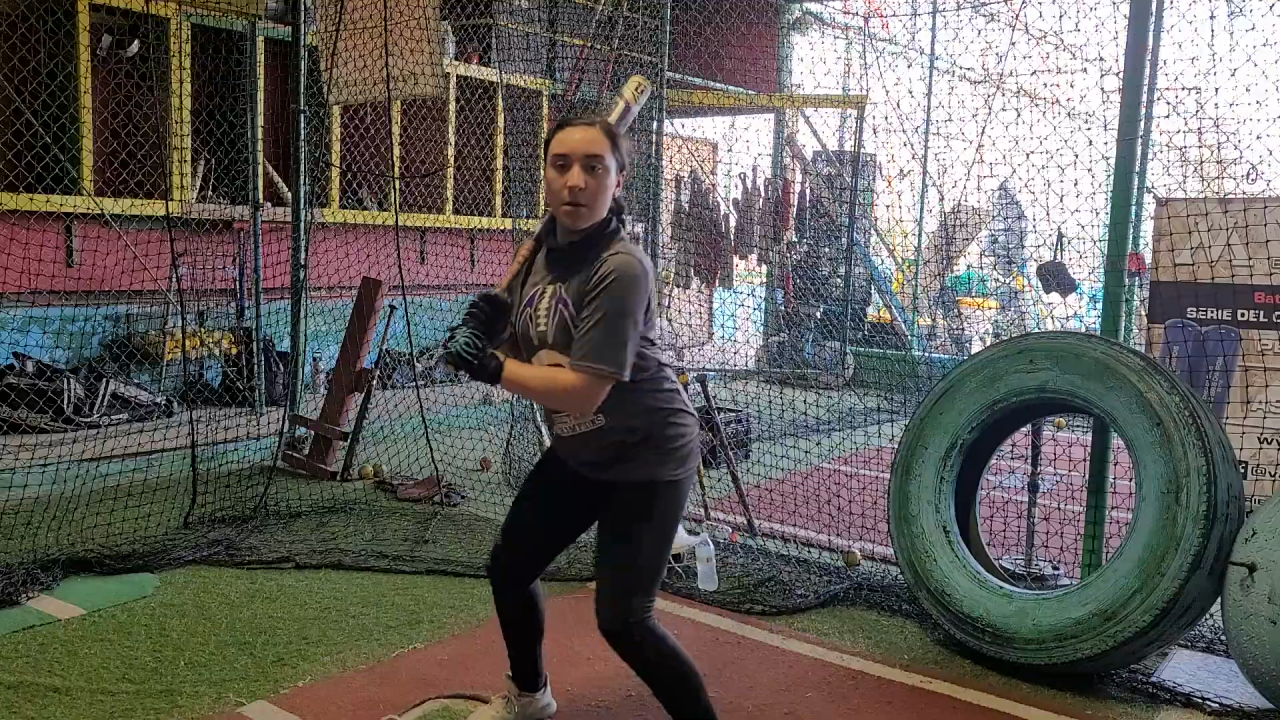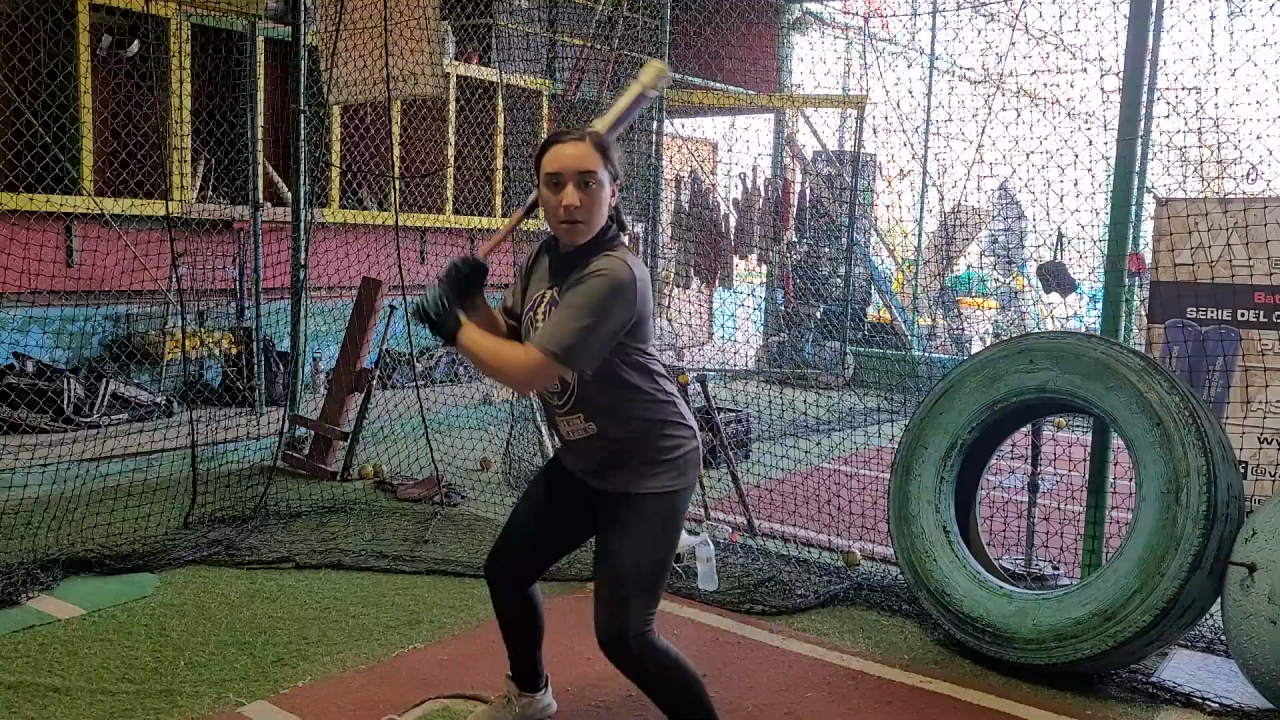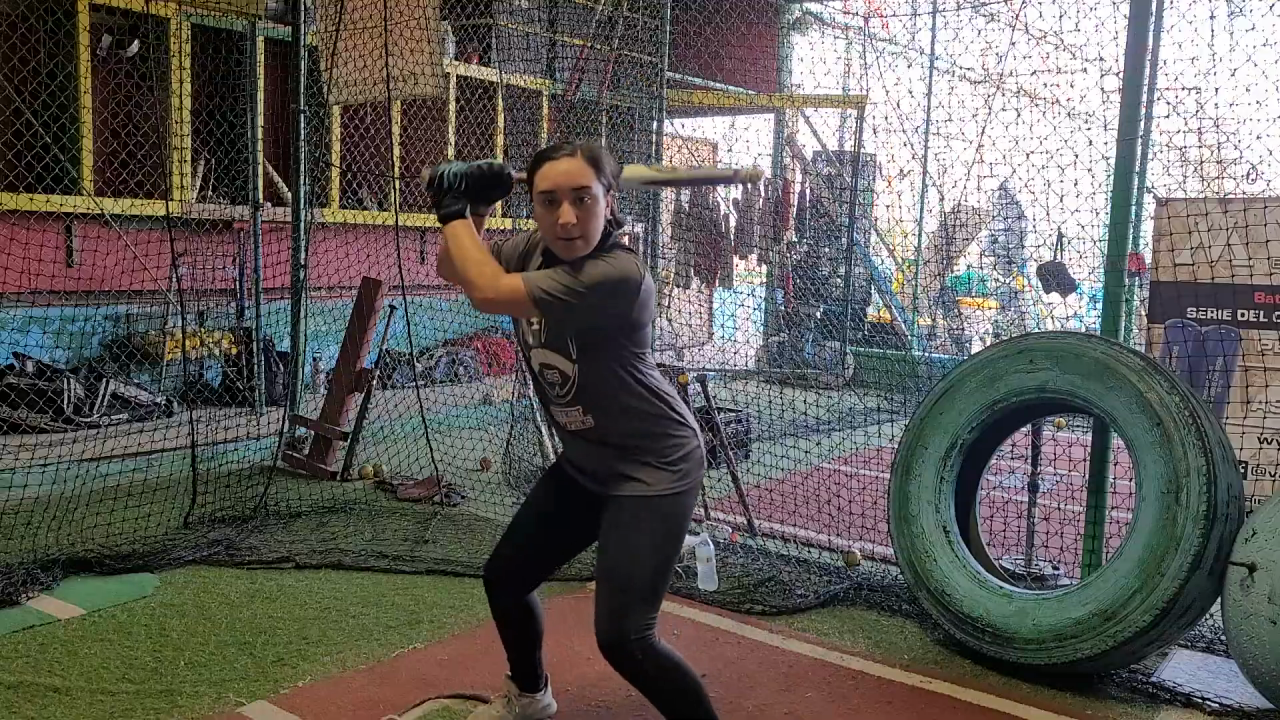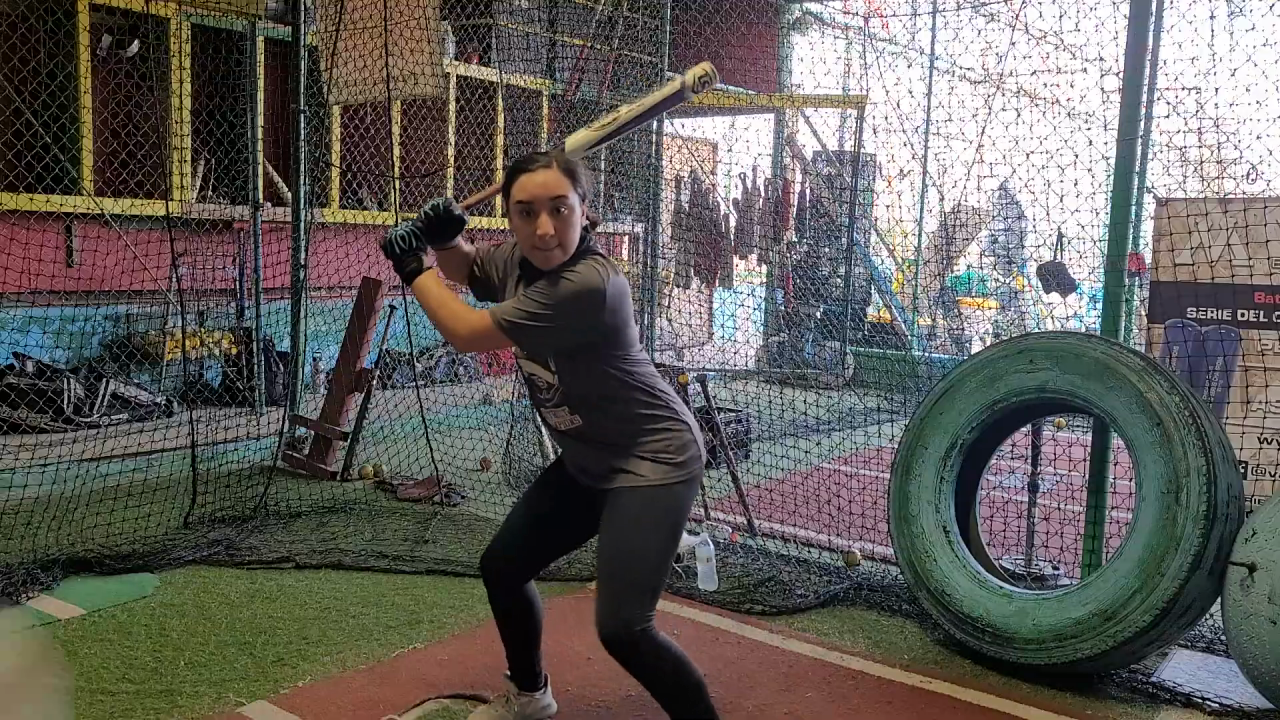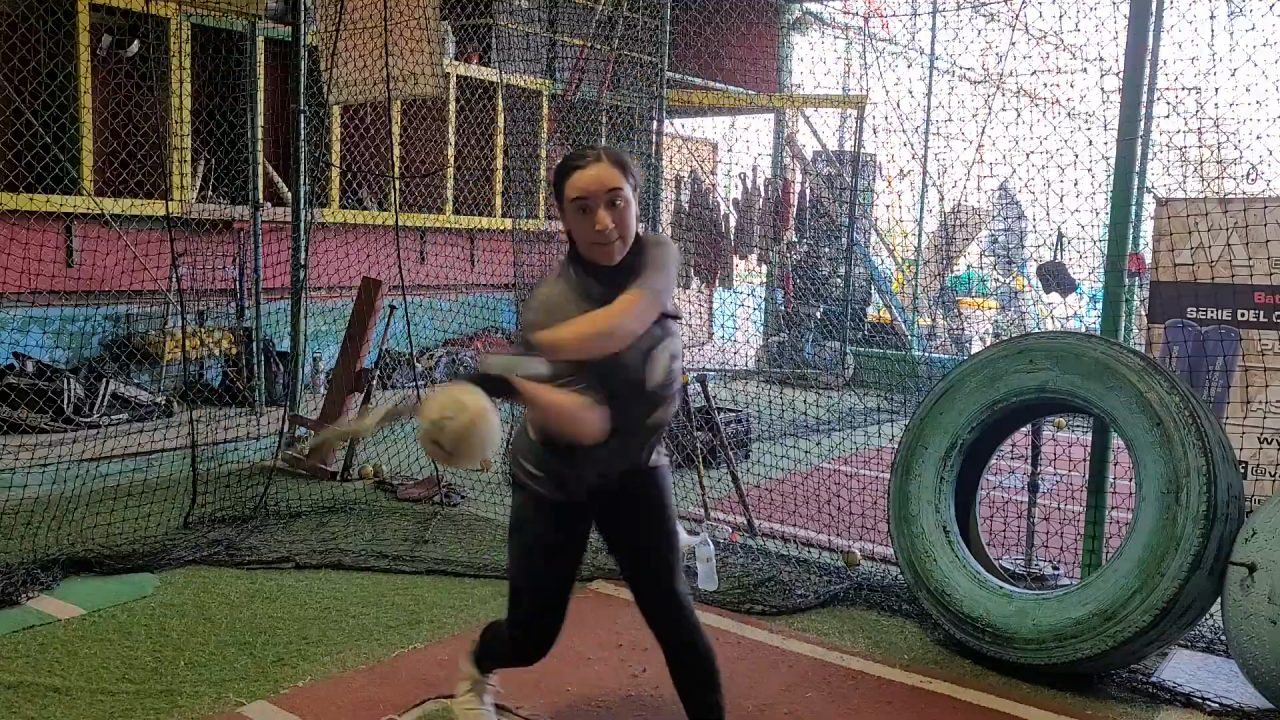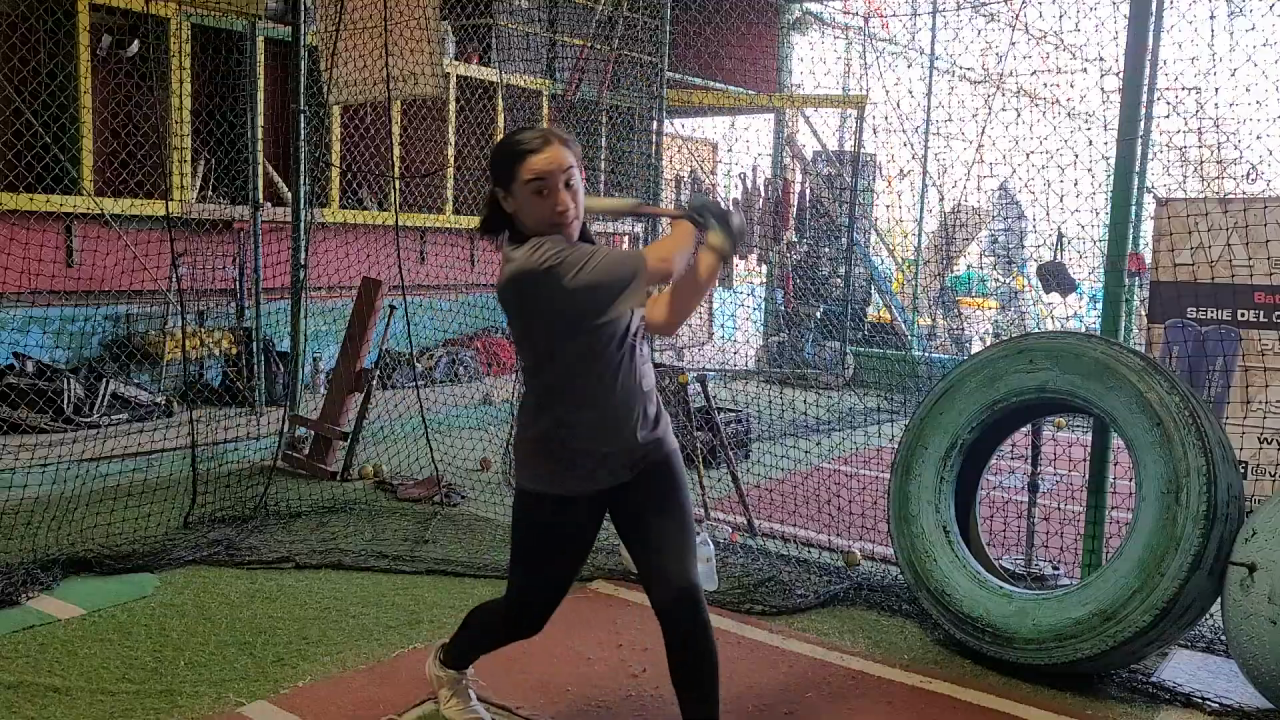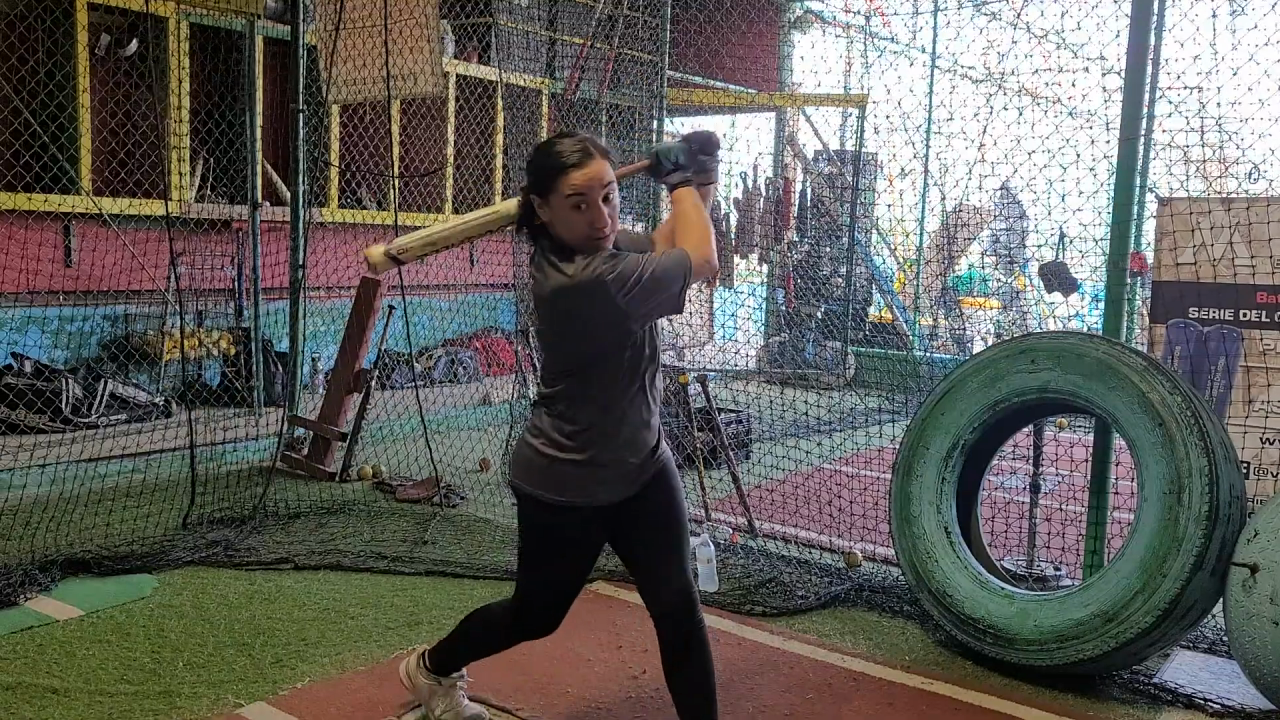
dt=0.3s
person 1, frame 1
left shoulder: (621, 269)
right shoulder: (541, 249)
left elbow: (583, 391)
right elbow: (528, 357)
left wrist: (492, 367)
right wrist: (491, 332)
left hip: (646, 456)
right hip: (575, 453)
left knee: (622, 619)
right knee: (509, 568)
person 1, frame 2
left shoulder: (614, 275)
right shoulder: (543, 256)
left elbow: (532, 372)
right elbow: (509, 339)
left wrist: (455, 327)
right wrist: (466, 297)
left hip: (650, 466)
right hip: (582, 460)
left knee: (622, 634)
right knee: (505, 571)
person 1, frame 3
left shoulder: (619, 274)
right shoulder: (537, 249)
left elbow: (488, 293)
right elbow: (452, 271)
left wrist: (450, 209)
right wrist: (472, 205)
left hip: (652, 469)
right hip: (585, 464)
left knee: (623, 638)
right knee: (504, 577)
person 1, frame 4
left shoulder: (589, 285)
right shoulder: (526, 262)
left elbow: (467, 332)
right elbow: (474, 277)
left wrist: (413, 263)
right wrist: (443, 240)
left hip: (654, 461)
right hip: (586, 462)
left knee: (621, 628)
right knee: (501, 569)
person 1, frame 5
left shoulder: (653, 254)
right shoulder: (552, 301)
left elbow: (619, 325)
right elbow: (588, 428)
left wrist: (534, 353)
left hip: (635, 468)
right hip: (555, 480)
left knee: (669, 609)
right knee: (531, 636)
right ankle: (480, 668)
person 1, frame 6
left shoulder: (578, 251)
right shoulder: (534, 268)
left elbow: (658, 320)
right elbow: (658, 263)
left wrist: (710, 252)
right wrist: (696, 223)
left hip: (642, 447)
right hip: (560, 472)
left knee: (680, 598)
right knee: (526, 609)
right ankle: (449, 664)
person 1, frame 7
left shoulder: (581, 249)
right shoulder: (586, 278)
left elbow: (663, 250)
right elbow: (701, 261)
left wrist: (696, 178)
right wrist: (681, 179)
left hip: (639, 461)
right hip: (565, 479)
left knee: (677, 606)
right knee: (535, 615)
right ankle: (431, 668)
